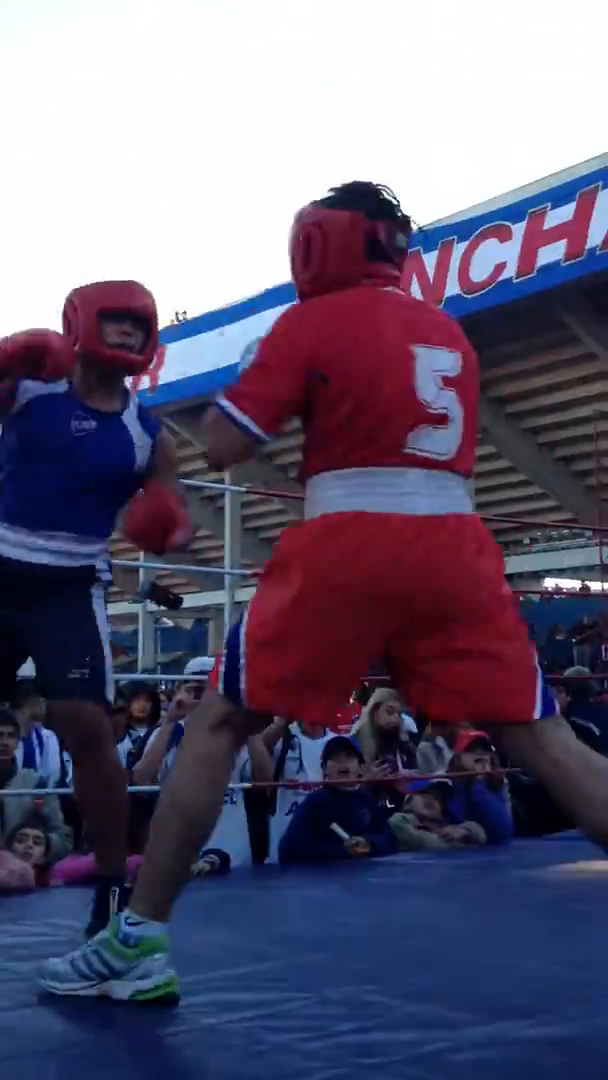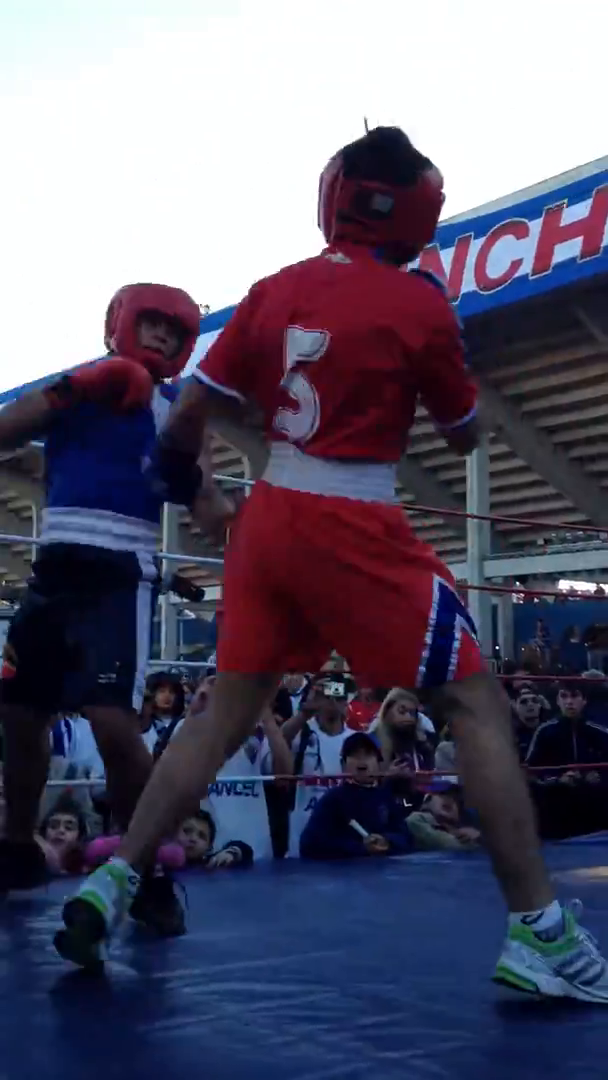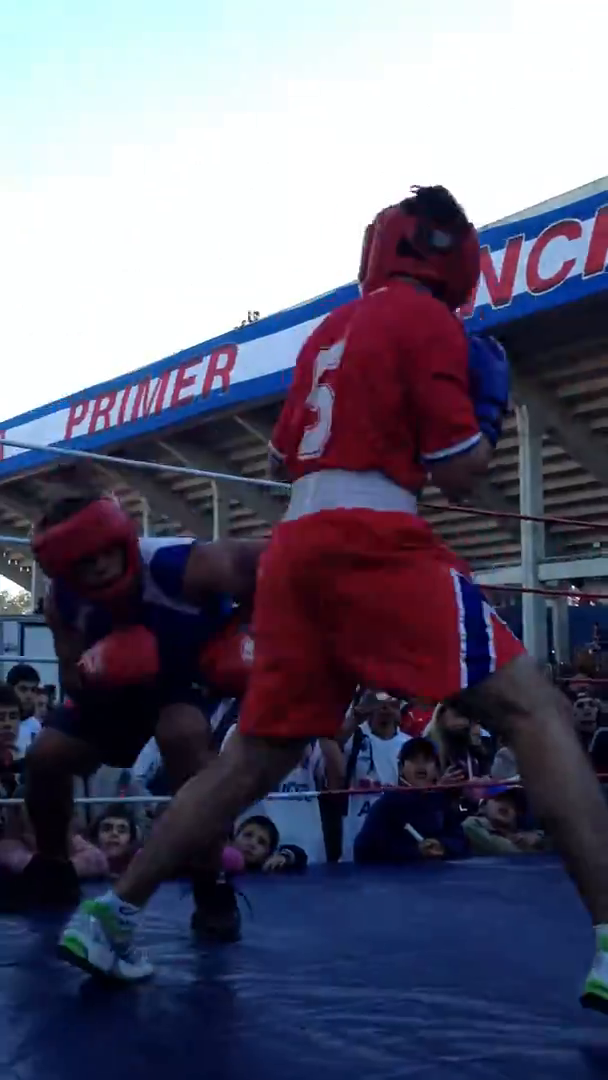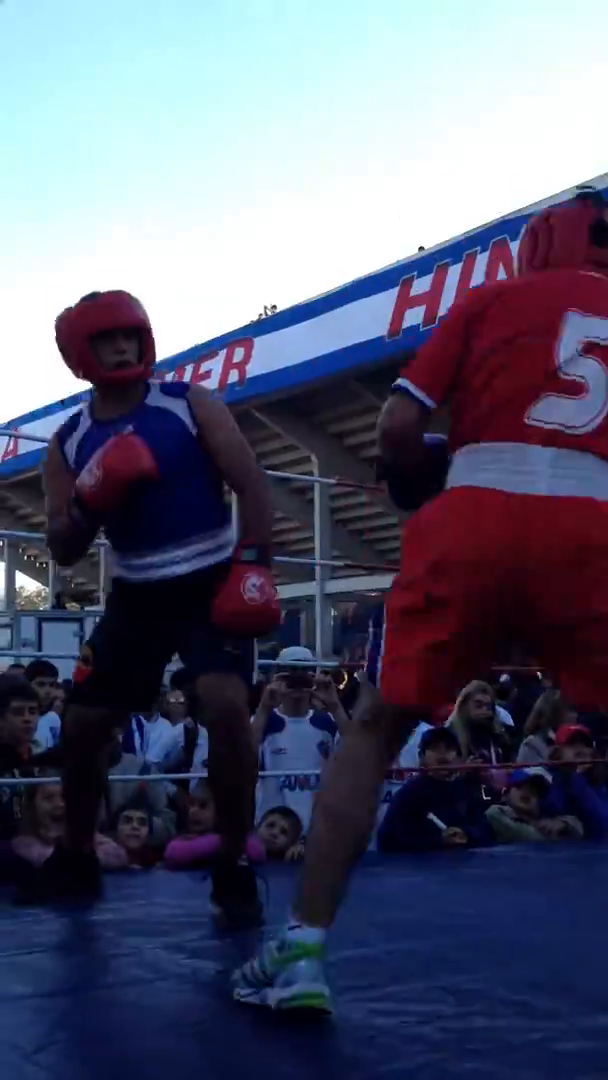
dt=0.3s
person 1, frame 1
left shoulder: (305, 322)
right shoulder: (448, 331)
left elbow: (221, 448)
left wrist: (251, 397)
left hip: (339, 552)
right hip: (451, 551)
left knee: (215, 730)
right knee: (539, 737)
left ankle: (137, 943)
person 1, frame 2
left shoulder: (274, 291)
right shoulder: (421, 305)
left elbow: (192, 404)
right elbow: (465, 436)
left wrist: (175, 461)
left hip: (273, 522)
right hip: (357, 535)
left knee: (226, 714)
right knee: (479, 711)
left ankle: (114, 883)
person 1, frame 3
left shoulder: (335, 330)
right shoulder: (426, 322)
right elbow: (460, 471)
right wrist: (482, 402)
left hip: (300, 553)
right hip: (372, 542)
left knee: (255, 764)
right knee: (536, 715)
left ankle: (113, 917)
person 1, frame 4
left shoulder: (490, 301)
left elbow: (395, 424)
left wrist: (408, 470)
left hip: (467, 528)
left knee: (372, 733)
left ankle: (297, 951)
person 2, frame 1
left shoulder: (147, 433)
left elbow: (158, 513)
left wrist: (162, 523)
left hip: (68, 584)
left knee: (84, 722)
left ankle: (115, 885)
person 2, frame 2
left shoulder: (173, 405)
right shoulder: (76, 387)
right wrist: (75, 386)
left hip: (121, 573)
right hip: (57, 570)
left knee: (111, 722)
left ankle: (149, 873)
person 2, frame 3
left shoulder: (187, 567)
right shoulder: (66, 602)
left elbow: (263, 562)
right elbow: (78, 694)
left wrist: (238, 630)
right wrist: (93, 670)
left hip: (204, 669)
right hip: (135, 681)
left knee: (182, 735)
right knee: (44, 756)
left ankle: (213, 887)
right ankle: (51, 872)
person 2, frame 4
left shoulder: (190, 403)
right shoulder: (68, 442)
left elbow: (251, 485)
right elbow: (63, 551)
left wrist: (255, 562)
right wrist: (90, 501)
left hip: (214, 583)
right hip: (137, 595)
left knee: (225, 708)
right knee: (82, 725)
left ankle: (235, 866)
right ankle: (75, 857)
